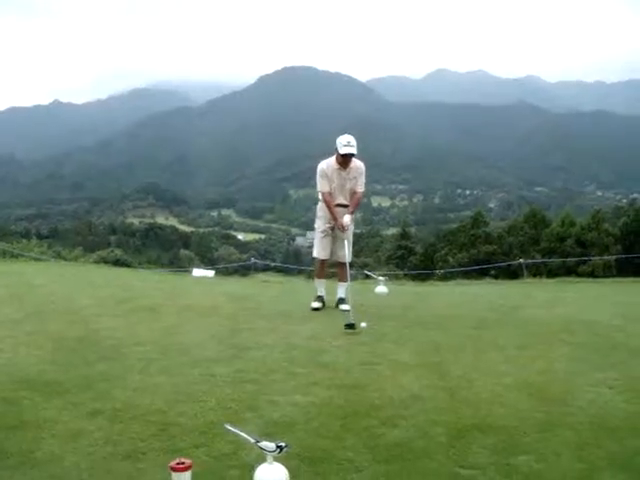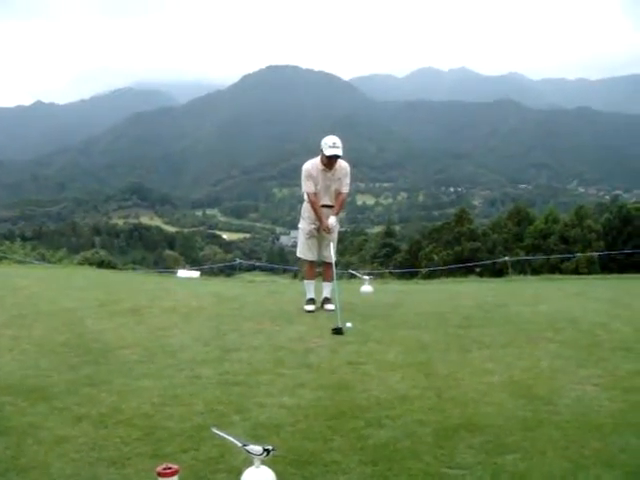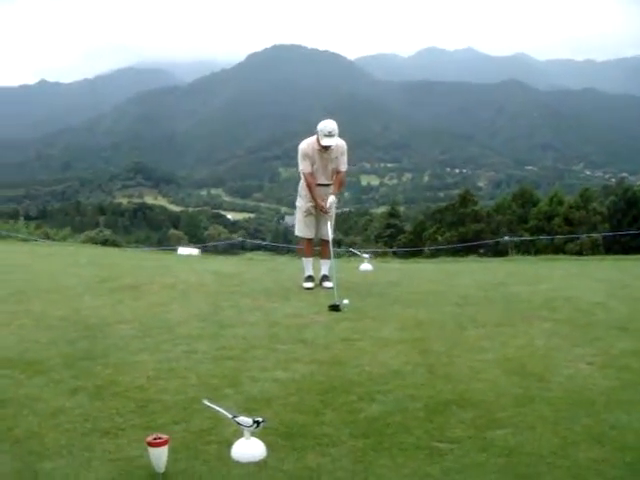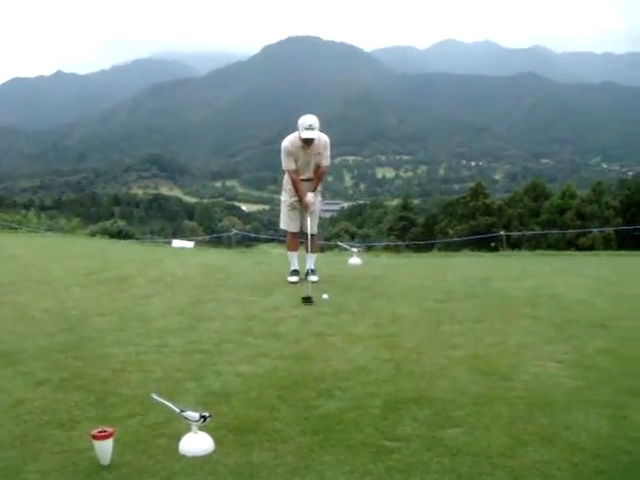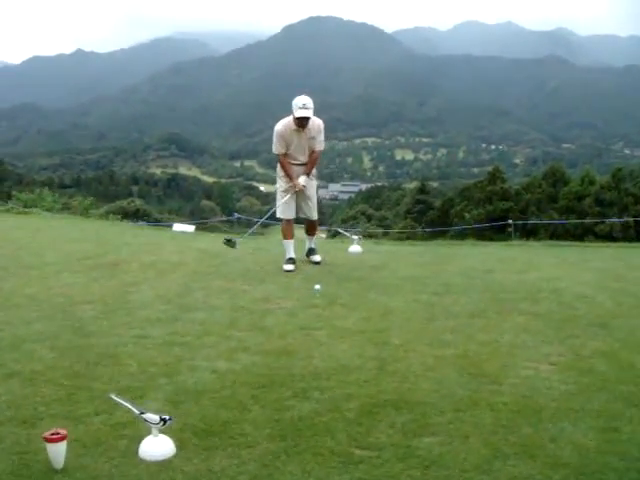
dt=1s
person 1, frame 1
left shoulder: (359, 167)
right shoulder: (324, 167)
left elbow: (358, 193)
right elbow: (326, 195)
left wrist: (348, 215)
right wrist: (337, 219)
left hip: (347, 213)
right hip: (326, 212)
left knee: (344, 258)
right knee: (321, 256)
left ankle: (341, 297)
right ankle: (320, 295)
person 1, frame 2
left shoulder: (344, 167)
right shoulder: (309, 167)
left elbow: (342, 194)
right elbow: (312, 197)
left wrist: (333, 216)
right wrist: (322, 220)
left hip: (332, 213)
right hip: (311, 212)
left knee: (329, 259)
right knee: (308, 258)
left ankle: (327, 296)
right ankle: (310, 297)
person 1, frame 3
left shoulder: (341, 145)
right shoulder: (305, 147)
left elbow: (341, 173)
right elbow: (308, 177)
left wrist: (334, 195)
right wrist: (317, 200)
left hip: (329, 192)
right hip: (308, 191)
left knee: (327, 236)
right knee: (306, 236)
left ankle: (325, 274)
right ankle: (308, 274)
person 1, frame 4
left shoulder: (324, 141)
right shoulder: (288, 143)
left elbow: (322, 169)
right elbow: (292, 174)
left wrist: (311, 193)
right wrist: (302, 197)
left hip: (313, 187)
right hip: (293, 187)
left knee: (312, 230)
right knee: (292, 230)
left ankle: (311, 267)
right ankle: (294, 268)
person 1, frame 5
left shoulder: (318, 125)
right shoulder: (281, 128)
left elbow: (316, 153)
right elbow: (281, 157)
left wrist: (305, 177)
right wrist: (293, 180)
left hip: (308, 172)
right hip: (287, 172)
left knee: (312, 216)
right knee: (287, 217)
left ankle: (311, 247)
right ankle: (290, 256)
